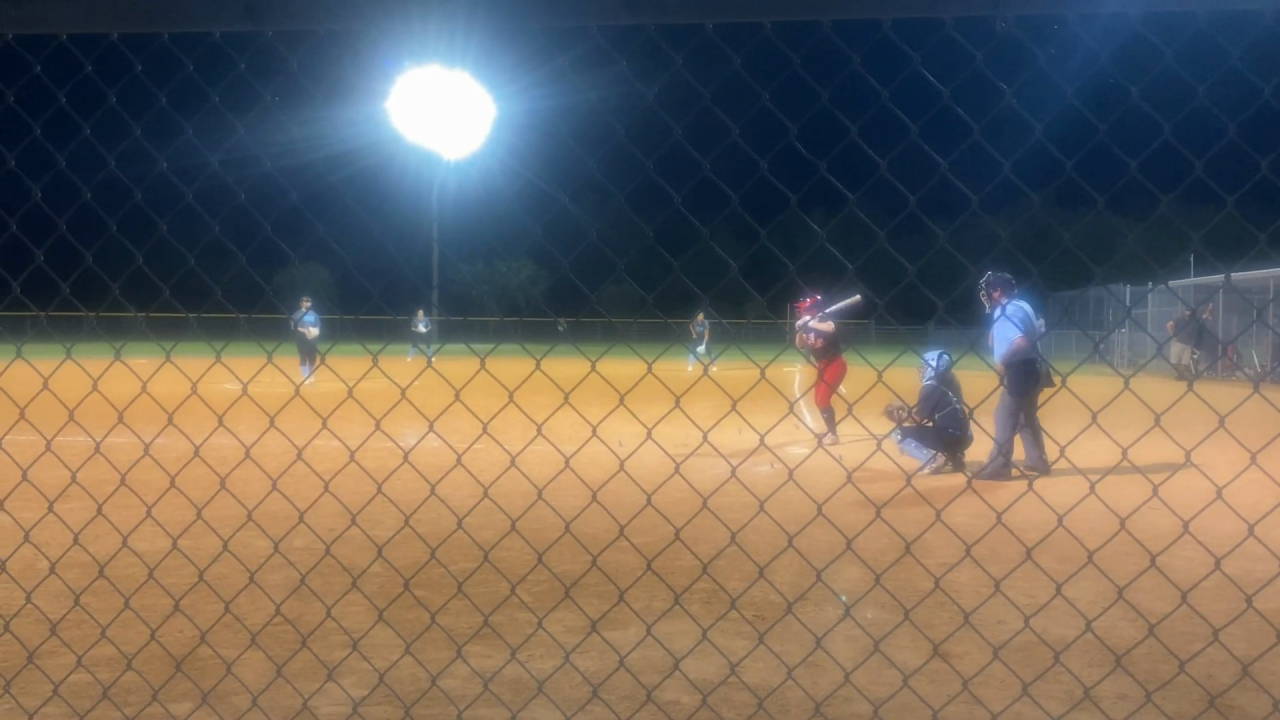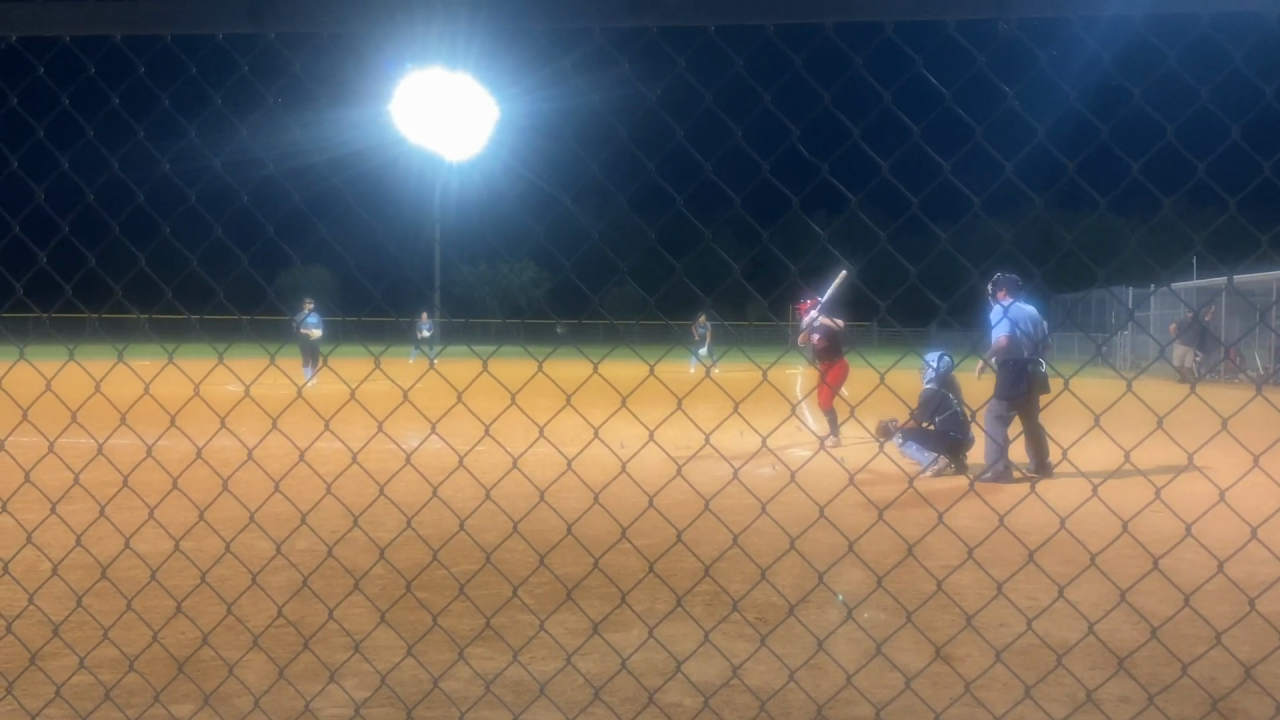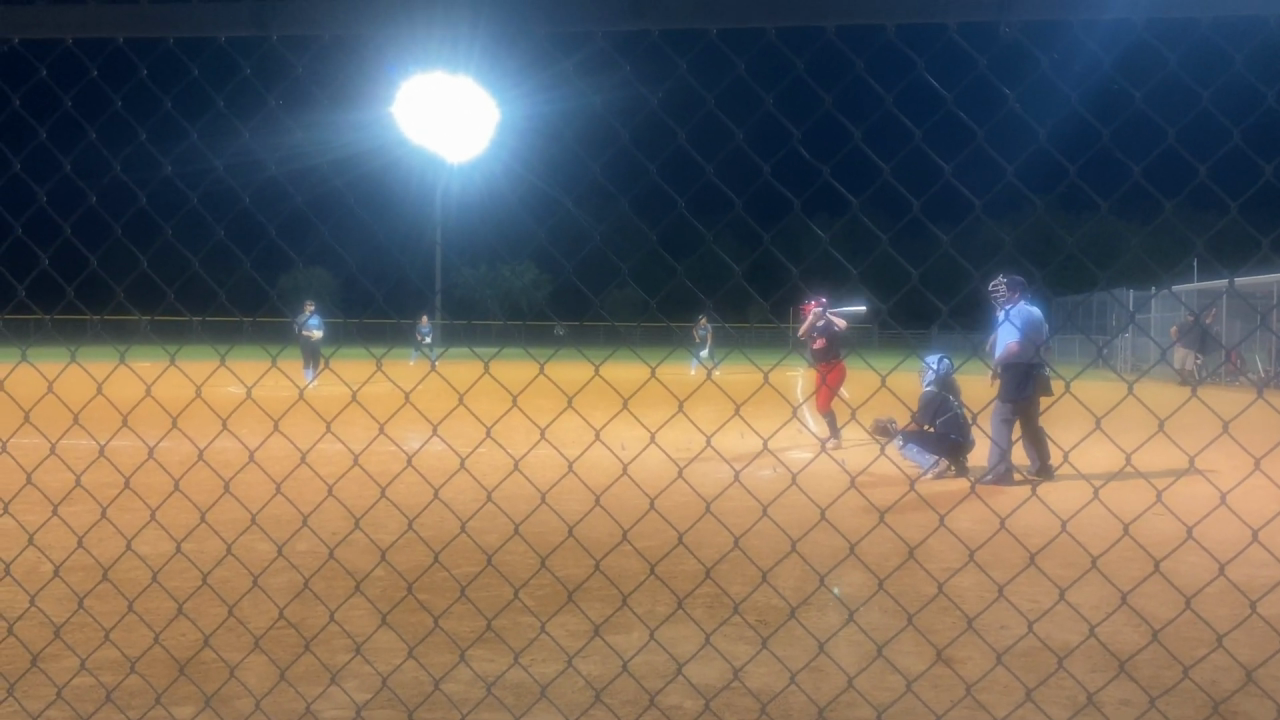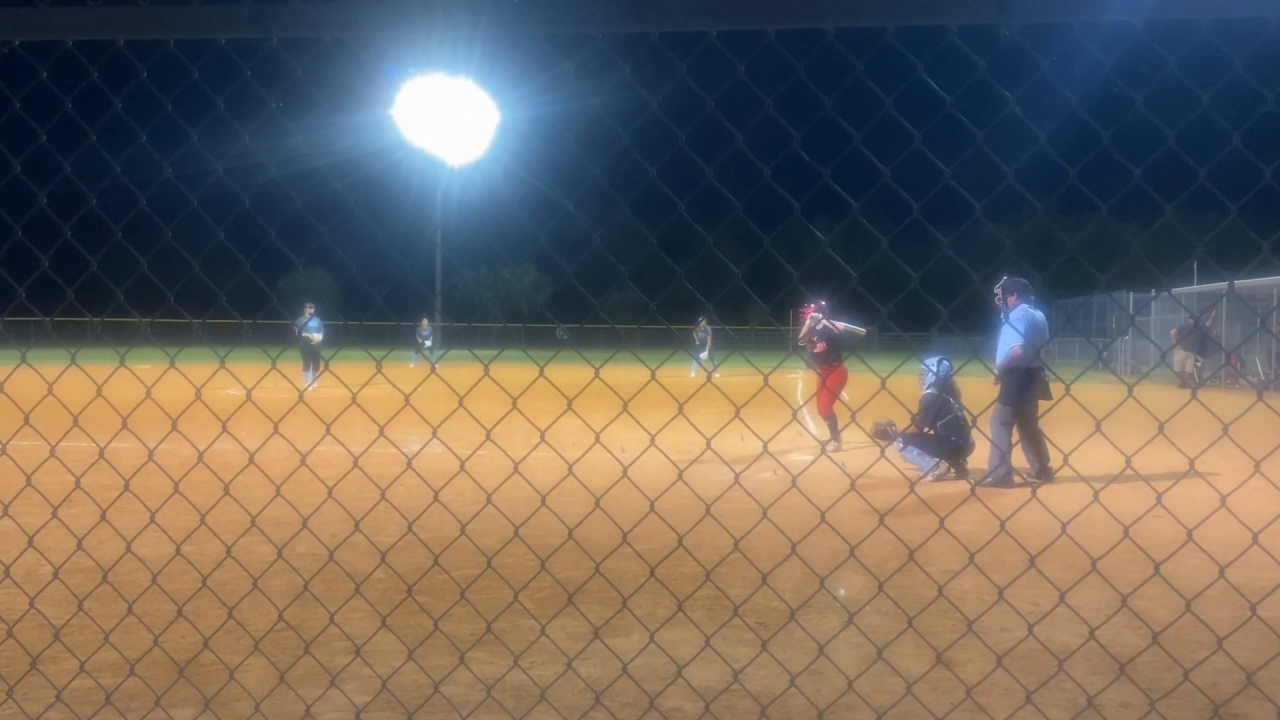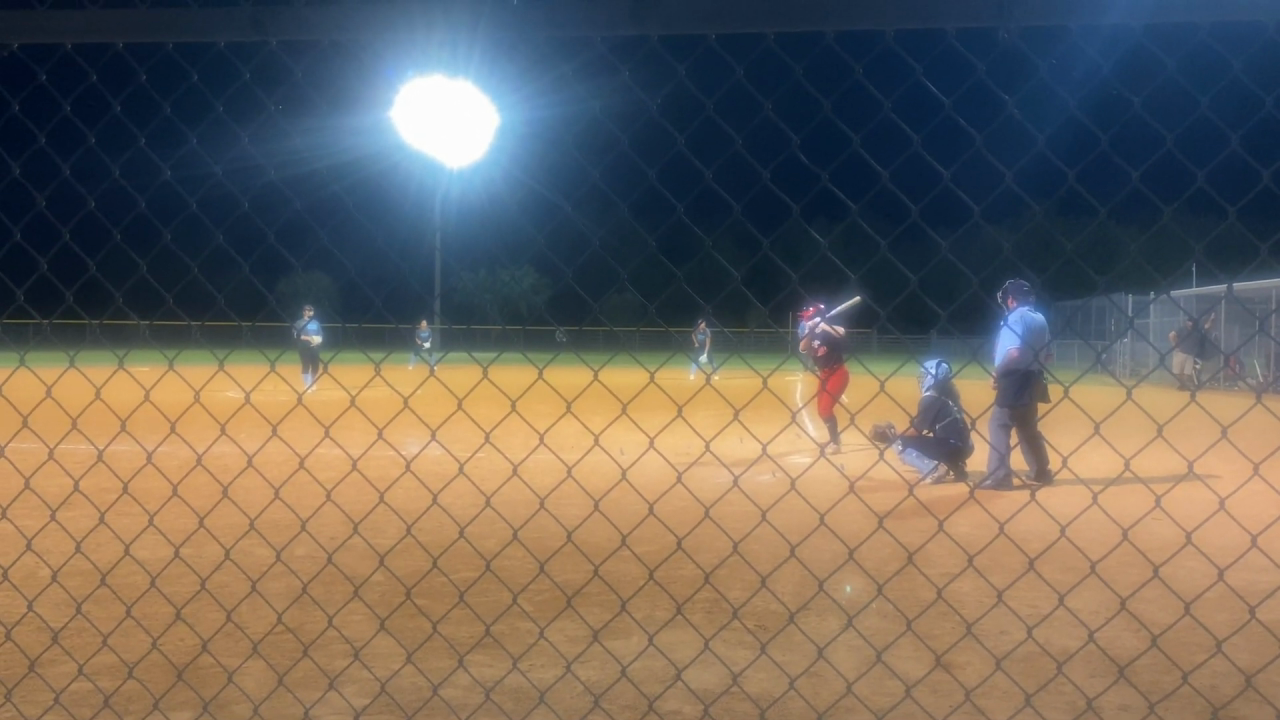
dt=0.4s
person 1, frame 1
left shoulder: (1006, 310)
right shoulder: (1022, 306)
left elbow: (1021, 343)
left wrist: (1003, 362)
left hip: (1020, 371)
right hip: (1031, 369)
left knee: (1005, 416)
right knee: (1027, 416)
left ankle: (998, 466)
right ankle: (1038, 461)
person 1, frame 2
left shoulder: (1001, 309)
right shoulder: (1033, 311)
left elbow: (1003, 341)
right elbow: (1045, 344)
left wrist: (985, 359)
left hip: (1013, 372)
right hip: (1034, 372)
left knee: (995, 418)
right knee: (1031, 420)
left ankle: (998, 469)
right ankle: (1041, 465)
person 1, frame 3
left shoulder: (1012, 312)
right shoulder: (1036, 312)
left elbow: (1013, 347)
right elbow: (1044, 344)
left wrist: (995, 366)
left hip: (1016, 375)
right hip: (1034, 374)
left knee: (1001, 420)
right knee: (1031, 422)
left ankle: (1000, 471)
right ankle: (1043, 467)
person 1, frame 4
left shoulder: (1017, 315)
right shoulder: (1039, 316)
left elbow: (1017, 351)
right elbow: (1042, 349)
left wrist: (999, 369)
left hip: (1017, 378)
right hip: (1033, 377)
left knee: (1000, 422)
right knee: (1029, 424)
left ankle: (1000, 474)
right ankle: (1042, 469)
person 1, frame 5
left shoulder: (1015, 318)
right shoulder: (1040, 319)
left elbow: (1014, 354)
right elbow: (1044, 352)
left wrist: (997, 372)
left hip: (1015, 381)
right hip: (1033, 380)
left knee: (999, 425)
right knee: (1028, 427)
left ankle: (999, 476)
right ankle: (1041, 472)
